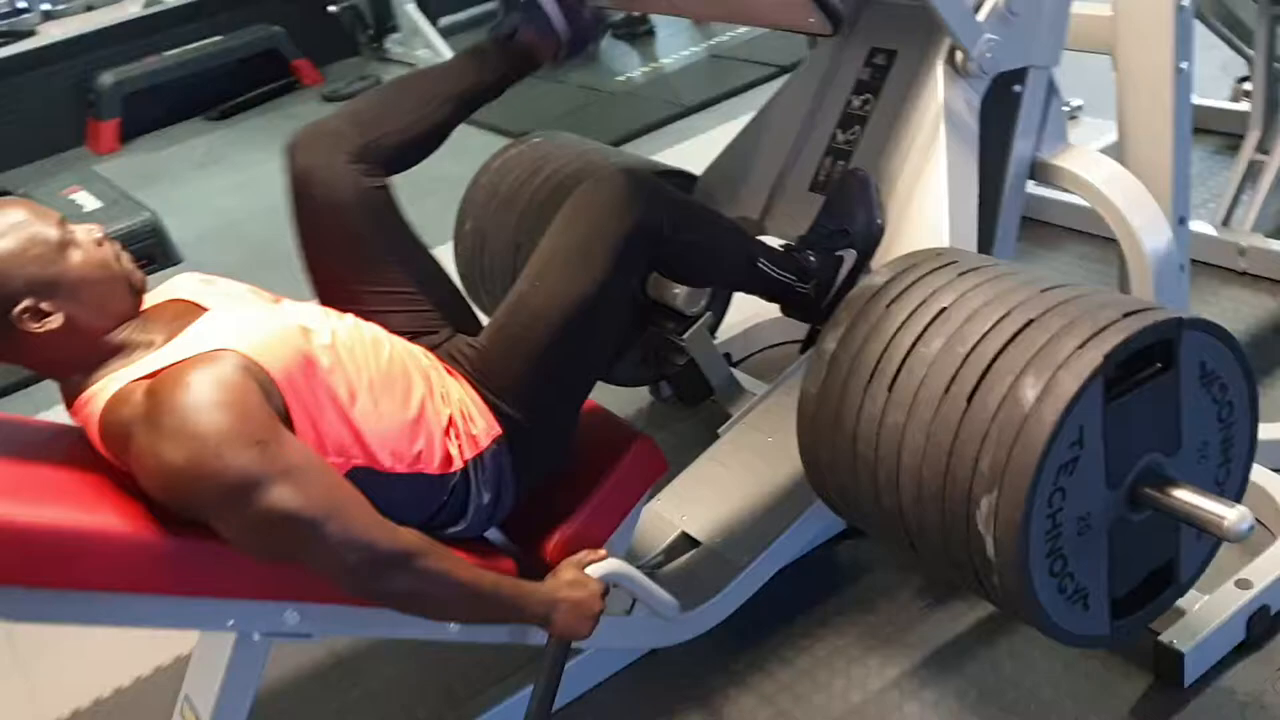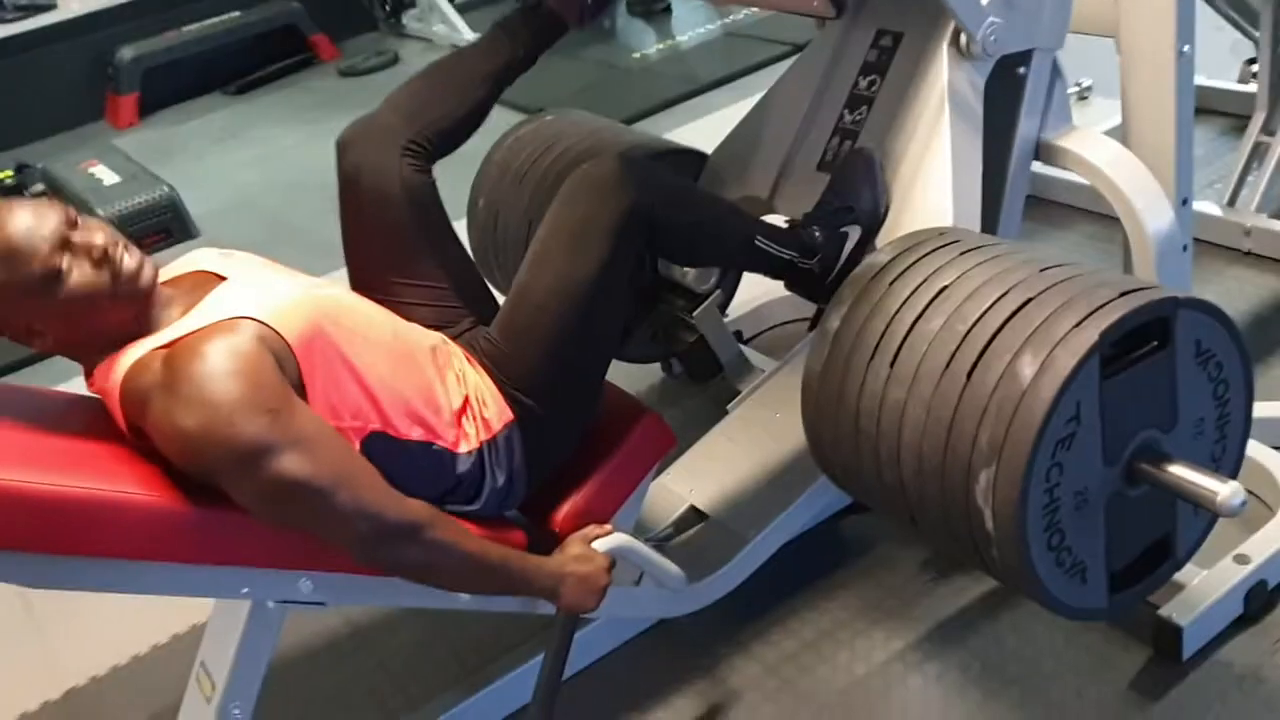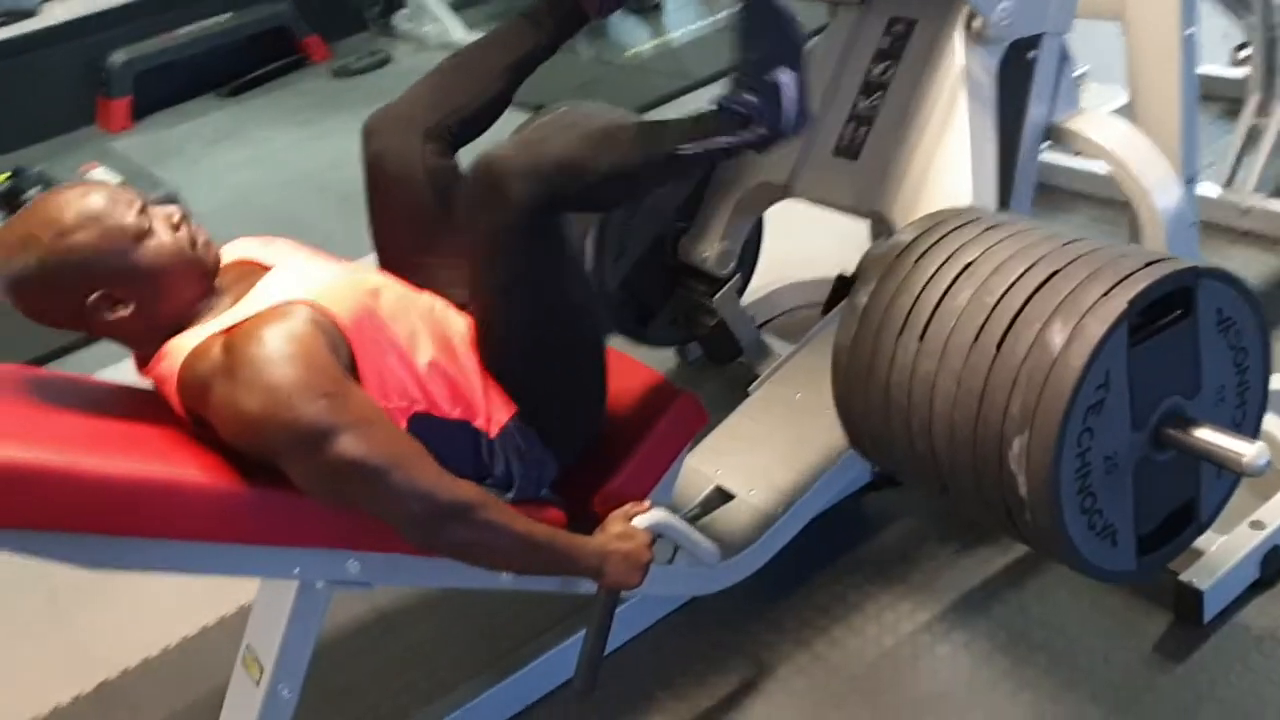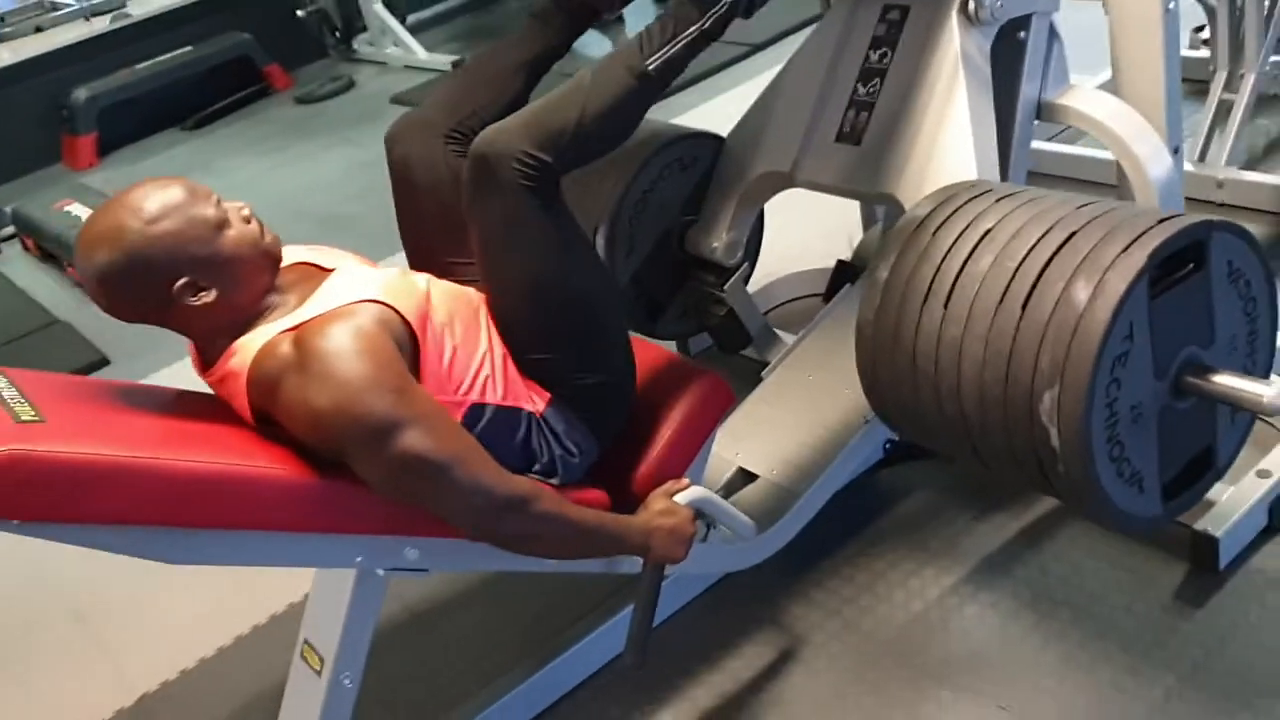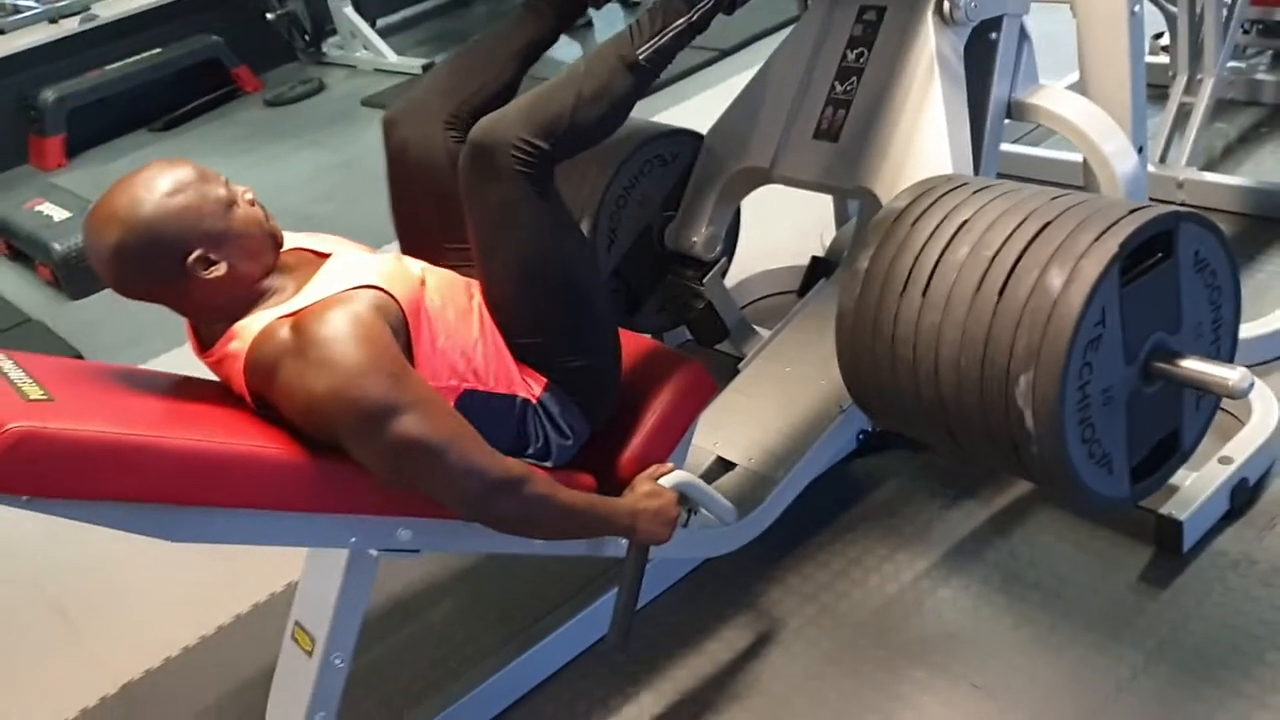
dt=0.4s
person 1, frame 1
left shoulder: (126, 329)
right shoulder: (188, 422)
right elbow: (370, 564)
right wrist: (544, 604)
left hip: (422, 363)
right hip: (477, 442)
left knee: (327, 154)
right knee: (619, 203)
right ankle: (812, 284)
person 1, frame 2
left shoulder: (147, 298)
right shoulder: (203, 391)
right elbow: (381, 535)
right wrist: (552, 579)
left hip: (437, 350)
right hip: (494, 433)
left knee: (377, 147)
right knee: (610, 187)
right ankle: (810, 257)
person 1, frame 3
left shoulder: (195, 293)
right shoulder: (263, 374)
right elbow: (438, 516)
right wrist: (597, 557)
left hip: (455, 336)
right hip: (523, 427)
left knee: (402, 132)
right knee: (514, 176)
right ankle: (743, 122)
person 1, frame 4
left shoulder: (240, 316)
right shoulder: (330, 367)
right elbow: (493, 511)
right wrist: (643, 535)
left hip: (483, 330)
right hip: (561, 410)
left knee: (421, 136)
right knee: (506, 156)
person 1, frame 5
left shoulder: (228, 308)
right shoulder: (328, 349)
right elbow: (485, 492)
right wrist: (626, 516)
right hip: (549, 397)
left knee: (419, 125)
right knee: (504, 144)
